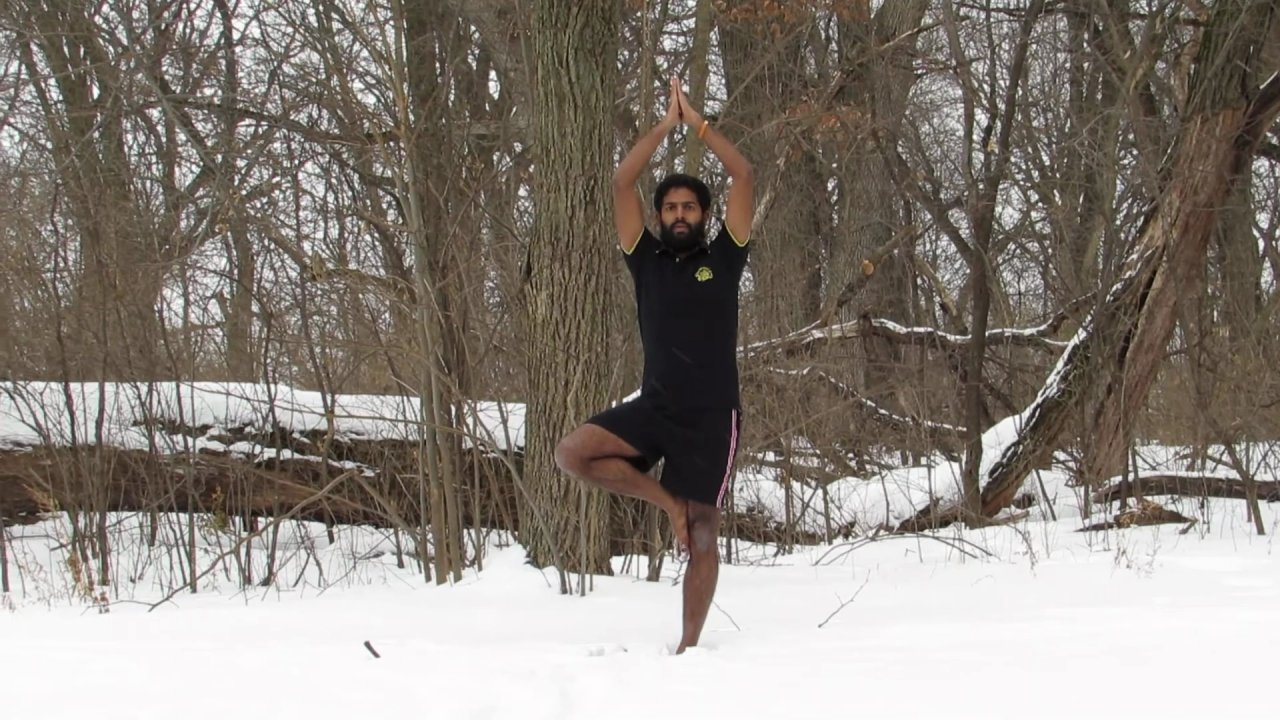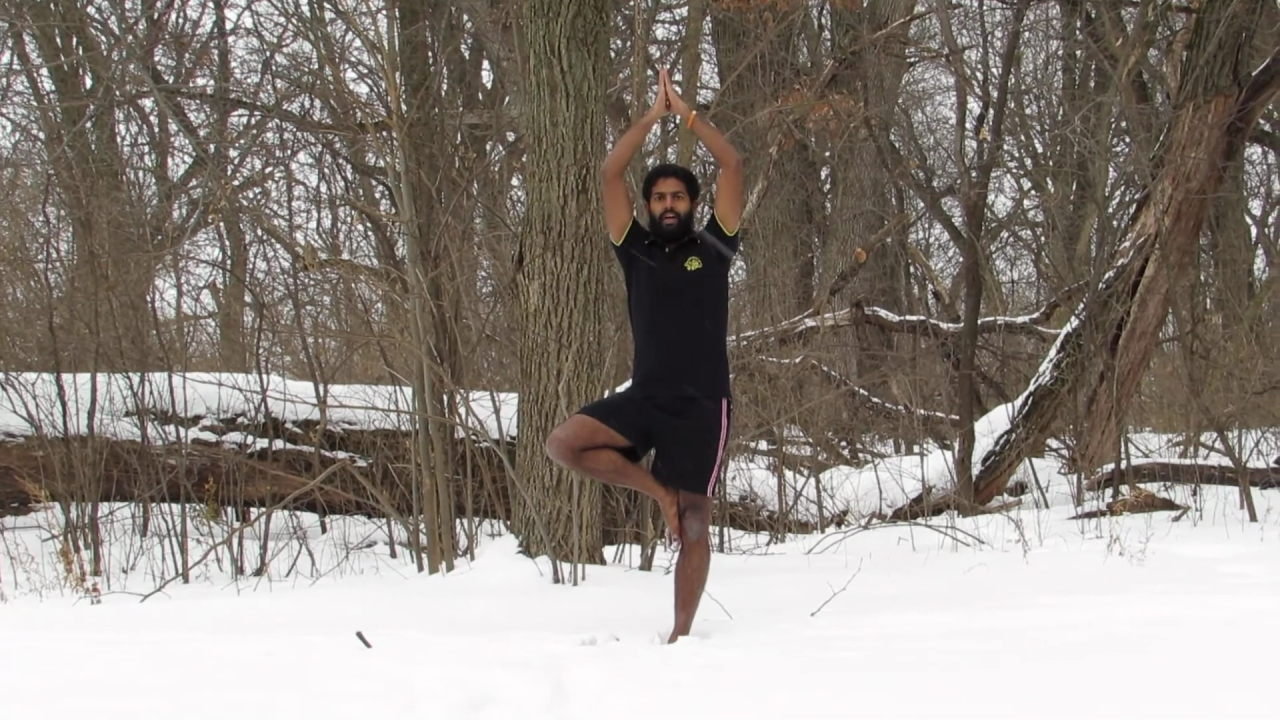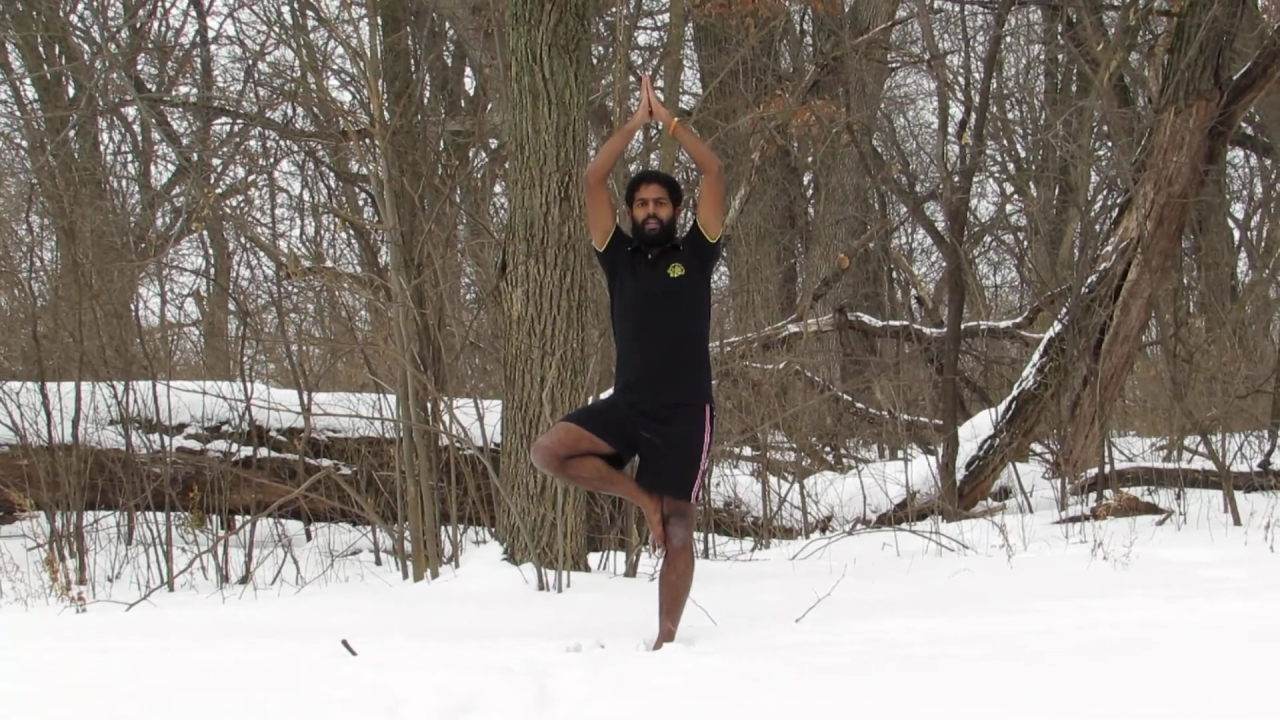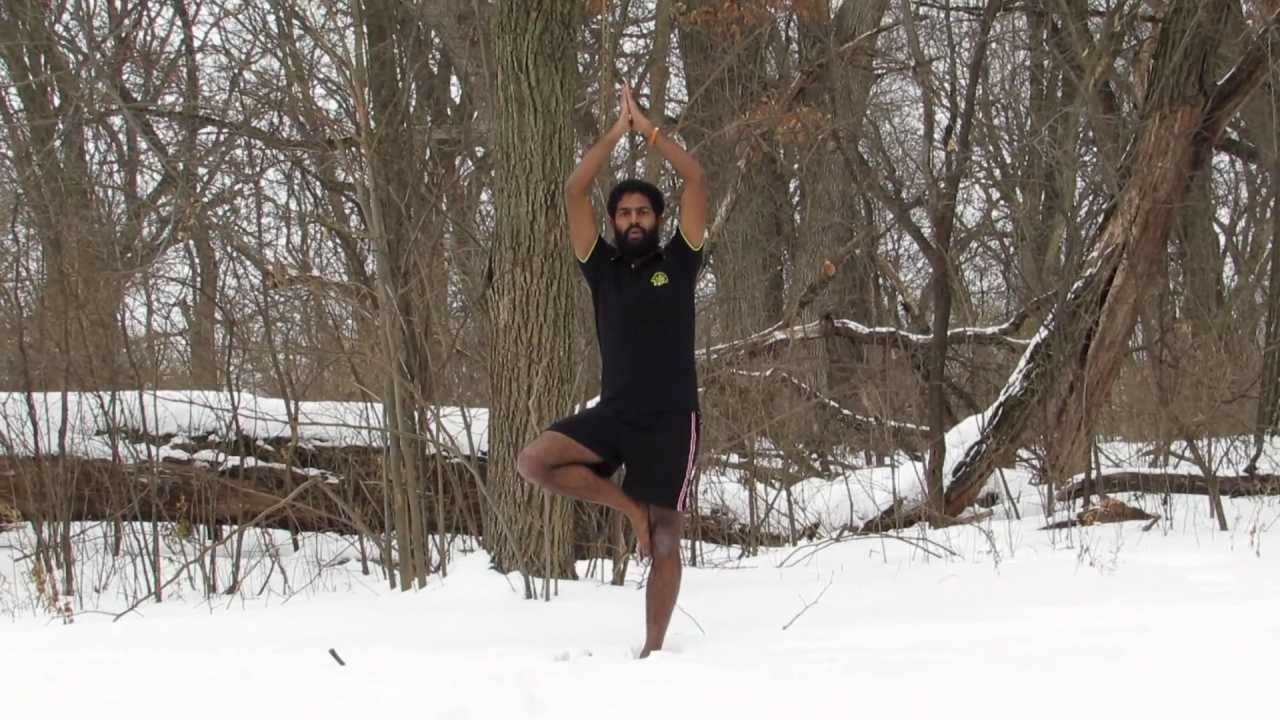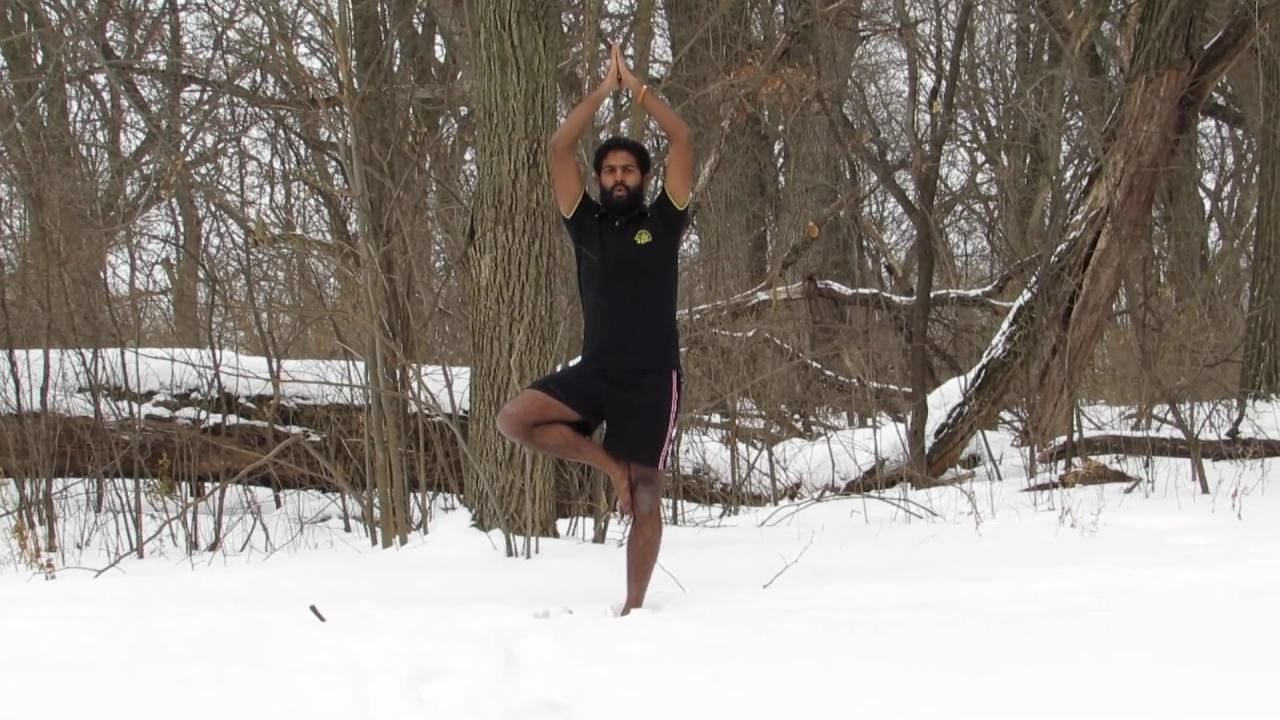
dt=1s
person 1, frame 1
left shoulder: (723, 259)
right shoulder: (647, 260)
left elbow: (744, 177)
right elbow: (621, 183)
left wrist: (698, 122)
right wrist: (665, 124)
left hip: (712, 414)
right hip: (654, 406)
left knee: (703, 535)
right knee: (571, 452)
left ankle: (689, 645)
right ankle: (667, 501)
person 1, frame 2
left shoulder: (713, 247)
right shoulder: (636, 250)
left elbow: (733, 166)
right elbow: (610, 173)
left wrist: (686, 112)
right wrist: (652, 114)
left hip: (703, 403)
right hip: (644, 396)
left knee: (694, 524)
right knee: (562, 443)
left ankle: (681, 633)
right ankle: (658, 492)
person 1, frame 3
left shoulder: (695, 254)
right shoulder: (618, 257)
left elbow: (715, 174)
right elbow: (593, 180)
left wrist: (668, 119)
right wrist: (635, 122)
left hip: (686, 410)
right hip: (627, 404)
left knee: (678, 528)
right knee: (547, 451)
left ankle: (666, 641)
right ankle: (642, 499)
person 1, frame 4
left shoulder: (678, 263)
right shoulder: (602, 267)
left elbow: (696, 181)
right elbow: (573, 191)
left wrist: (648, 128)
right wrist: (615, 131)
left hip: (671, 417)
right hip: (613, 412)
left knee: (665, 535)
right knee: (533, 460)
left ankle: (653, 648)
right ankle: (628, 507)
person 1, frame 5
left shoulder: (663, 222)
right shoulder: (586, 225)
left elbow: (683, 140)
right elbow: (559, 148)
left wrist: (637, 87)
right wrist: (603, 89)
left hip: (653, 376)
right hip: (594, 370)
left knee: (646, 494)
right knee: (513, 418)
left ankle: (634, 607)
right ankle: (609, 465)
